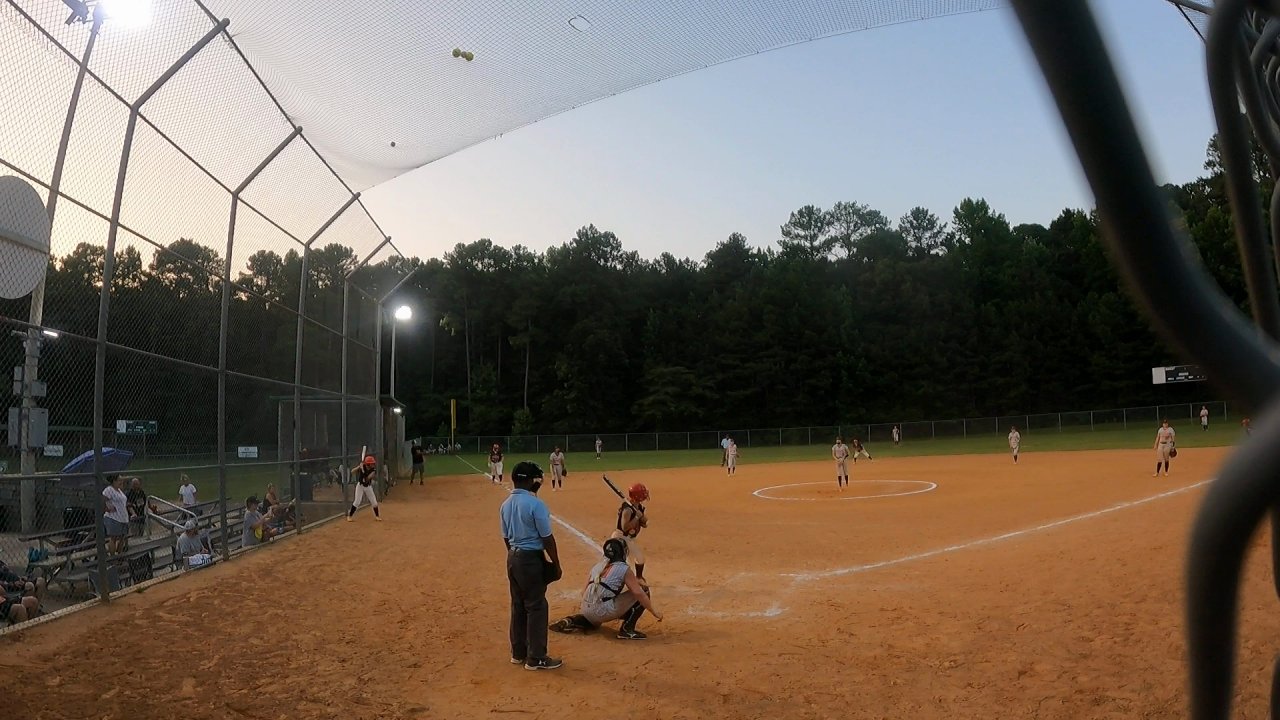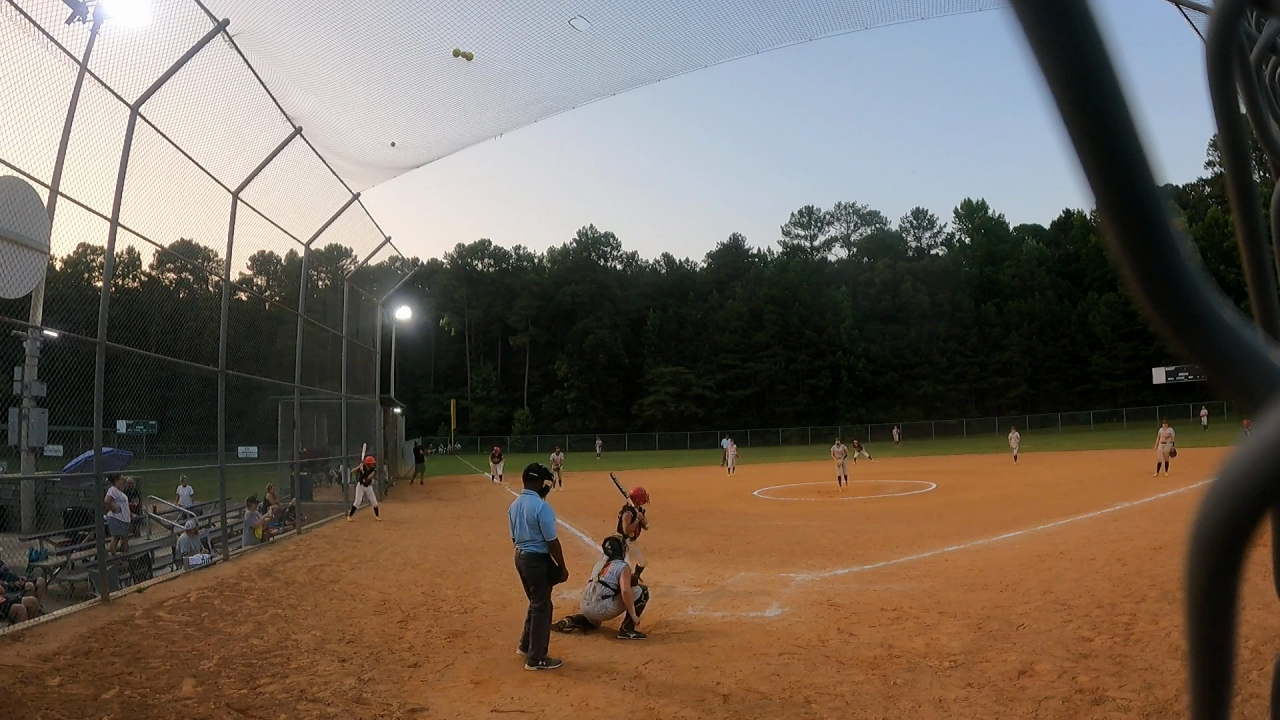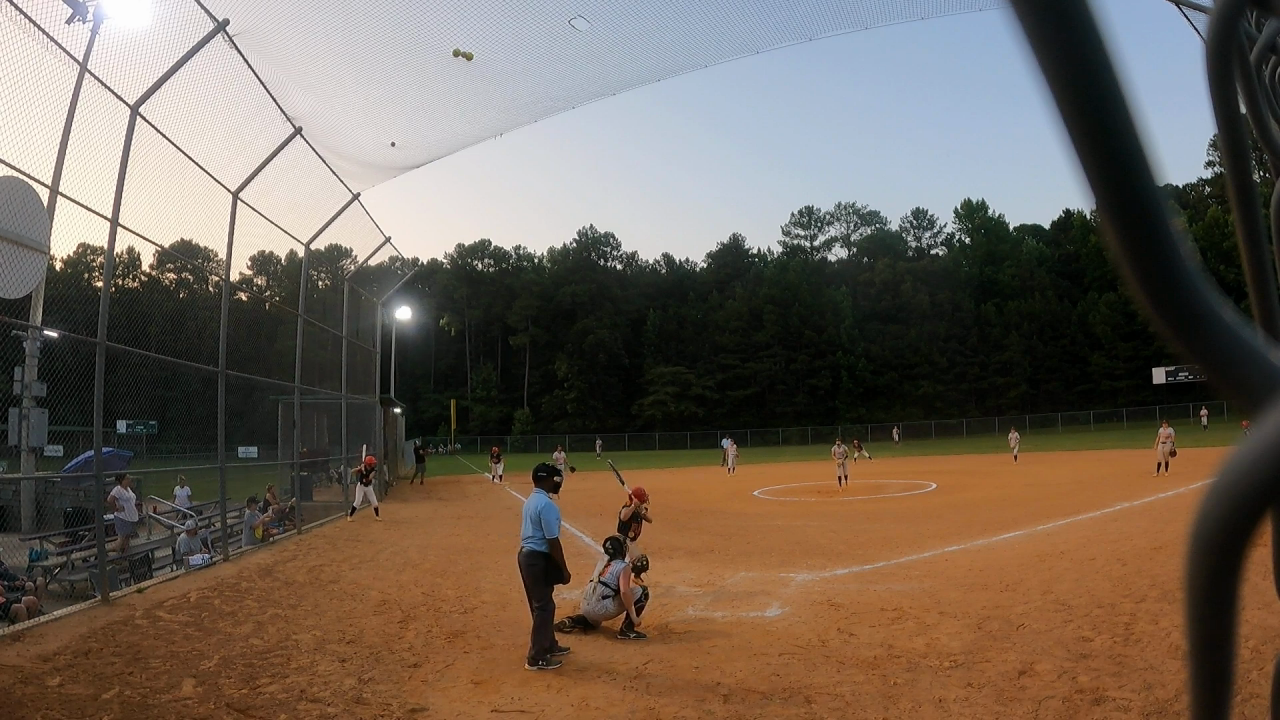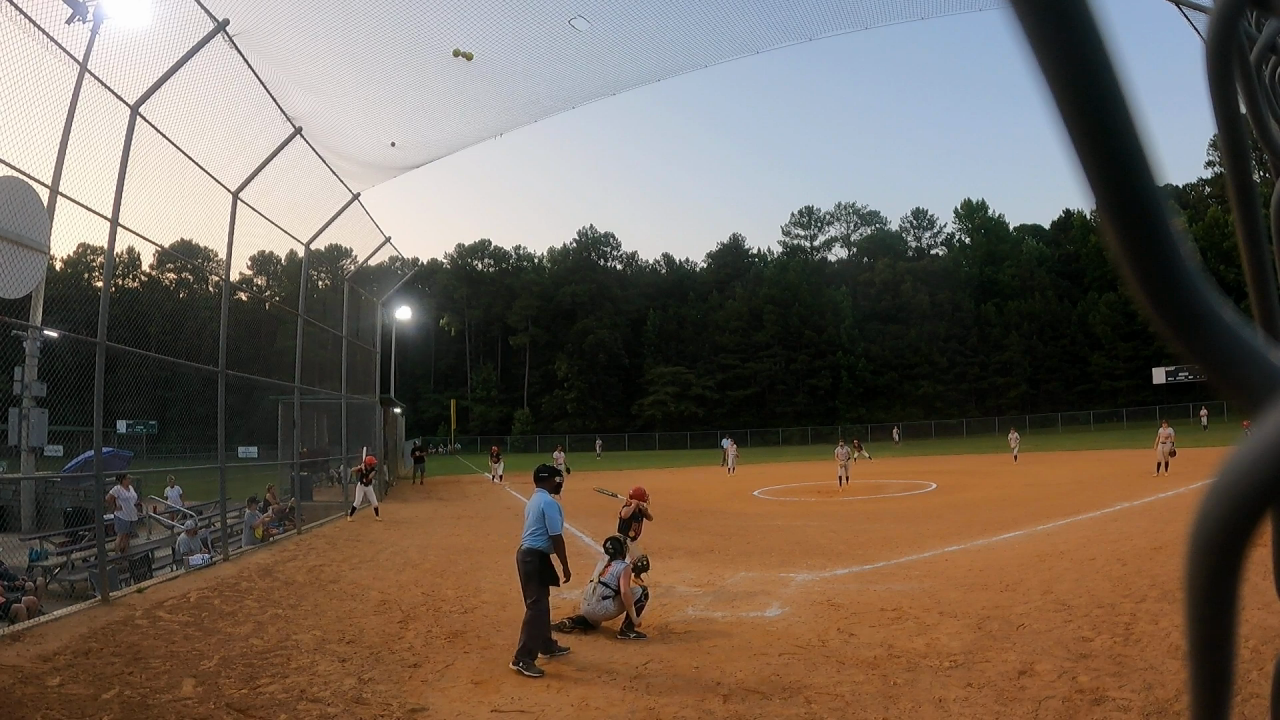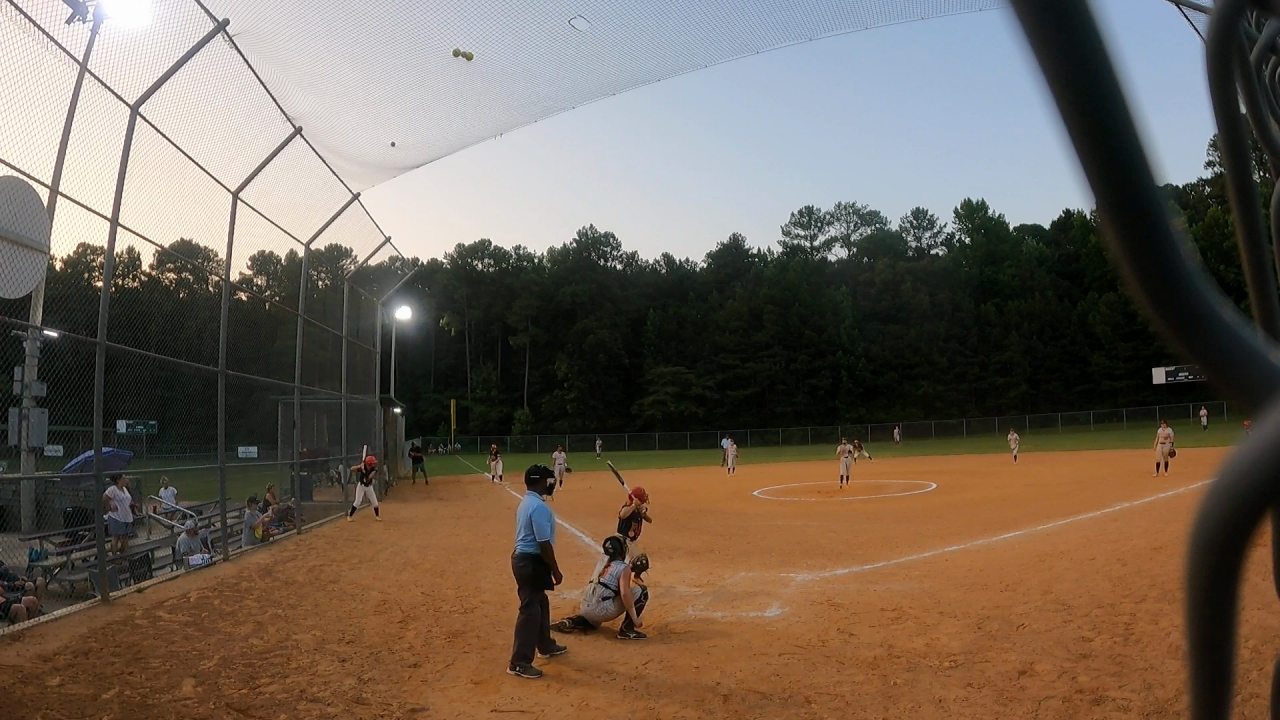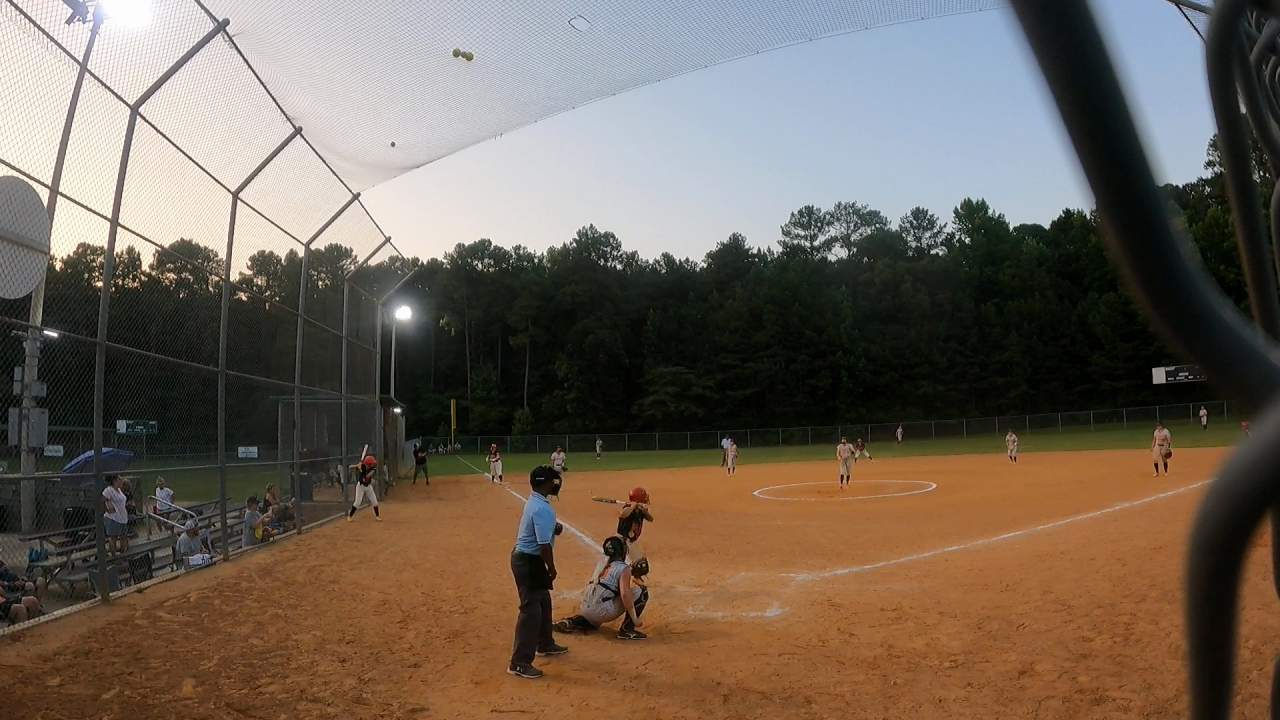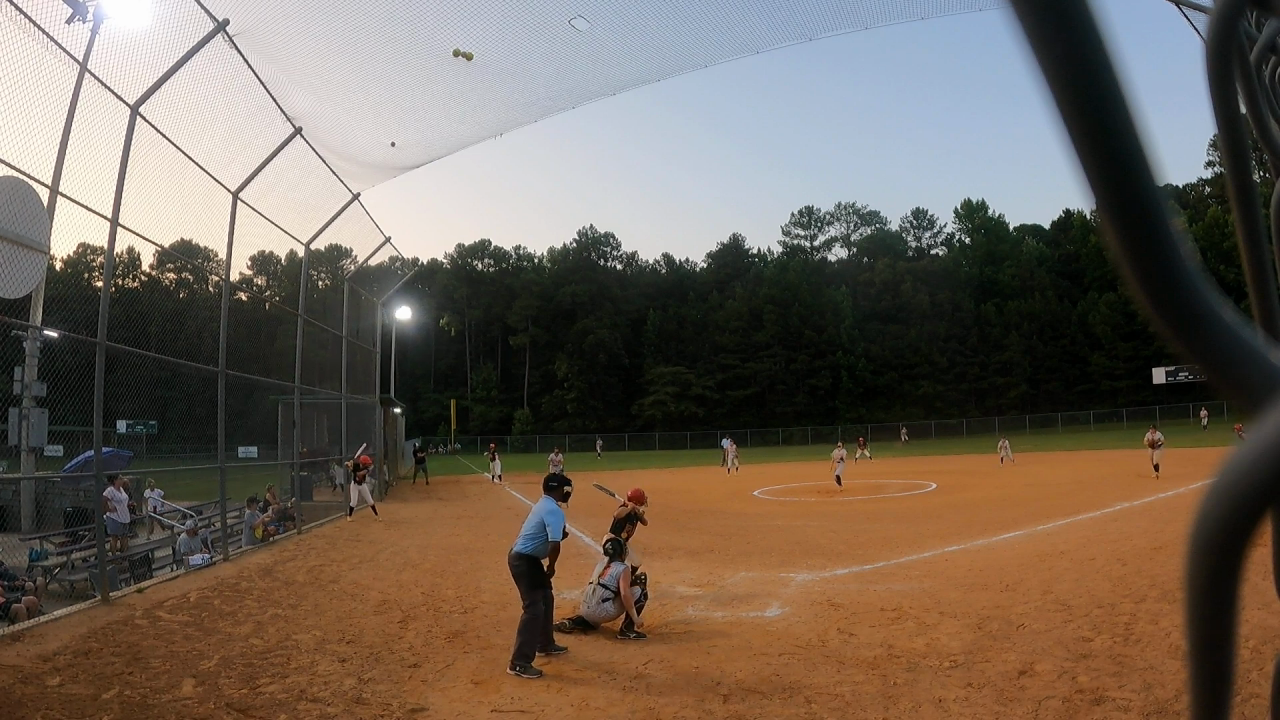
dt=0.5s
person 1, frame 1
left shoulder: (505, 505)
right shoulder: (535, 504)
left elbow: (506, 537)
right elbow: (547, 538)
right wrist: (556, 564)
left hip: (513, 558)
right hip: (531, 559)
left knee: (518, 606)
right knee: (536, 608)
left ankle: (519, 652)
right ankle: (536, 658)
person 1, frame 2
left shoulder: (514, 505)
right shoulder: (541, 507)
right elbow: (552, 541)
right wrist: (562, 567)
left hip: (520, 558)
right hip: (537, 560)
left knee: (535, 604)
right knee: (541, 608)
left ankle: (526, 645)
right ankle: (536, 658)
person 1, frame 3
left shoulder: (530, 501)
right shoulder: (547, 504)
right elbow: (552, 541)
right wrist: (564, 569)
left hip: (526, 555)
right hip: (538, 559)
left knee: (540, 604)
right knee: (543, 607)
left ankle: (548, 646)
right ankle: (536, 658)
person 1, frame 4
left shoulder: (534, 500)
right shoulder: (549, 502)
right elbow: (556, 537)
right wrist: (565, 566)
left hip: (527, 554)
right hip: (536, 557)
left knee: (539, 603)
right knee: (537, 606)
left ankle: (547, 646)
right ankle: (523, 659)
person 1, frame 5
left shoulder: (527, 502)
right shoulder: (539, 506)
right elbow: (542, 544)
left wrist: (549, 567)
right wrist: (556, 569)
left hip: (524, 558)
right hip: (530, 561)
left knee: (540, 603)
right knee: (529, 609)
left ankle: (545, 645)
right ankle: (519, 662)
person 1, frame 6
left shoulder: (534, 501)
right shoulder: (543, 508)
right elbow: (544, 545)
left wrist: (553, 528)
right wrist: (552, 567)
left hip: (526, 557)
right hip: (529, 561)
left knee: (543, 602)
right knee: (531, 609)
left ankle: (544, 644)
right ankle: (519, 662)
person 1, frame 7
left shoulder: (542, 505)
right shoulder: (554, 510)
right elbow: (555, 545)
left wrist: (560, 535)
right wrist: (551, 567)
left hip: (522, 558)
right hip: (525, 561)
left knee: (546, 599)
right knee: (534, 609)
left ankle: (545, 644)
right ankle: (519, 663)
